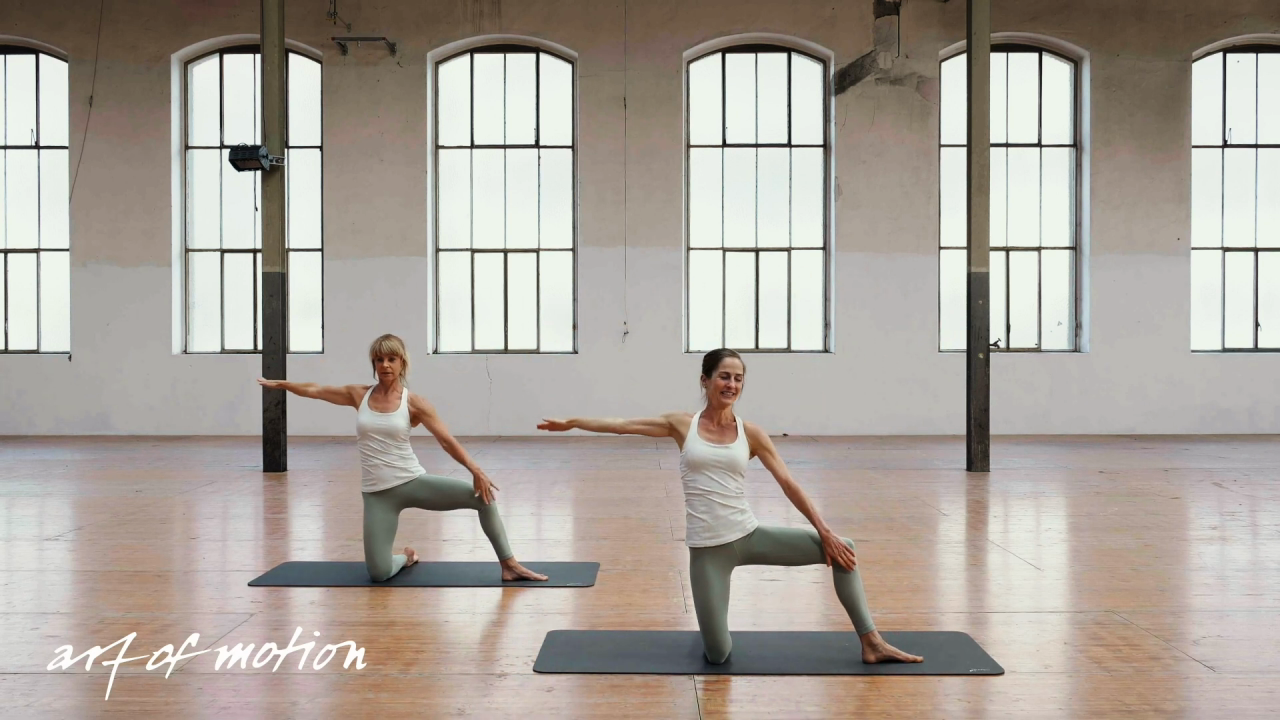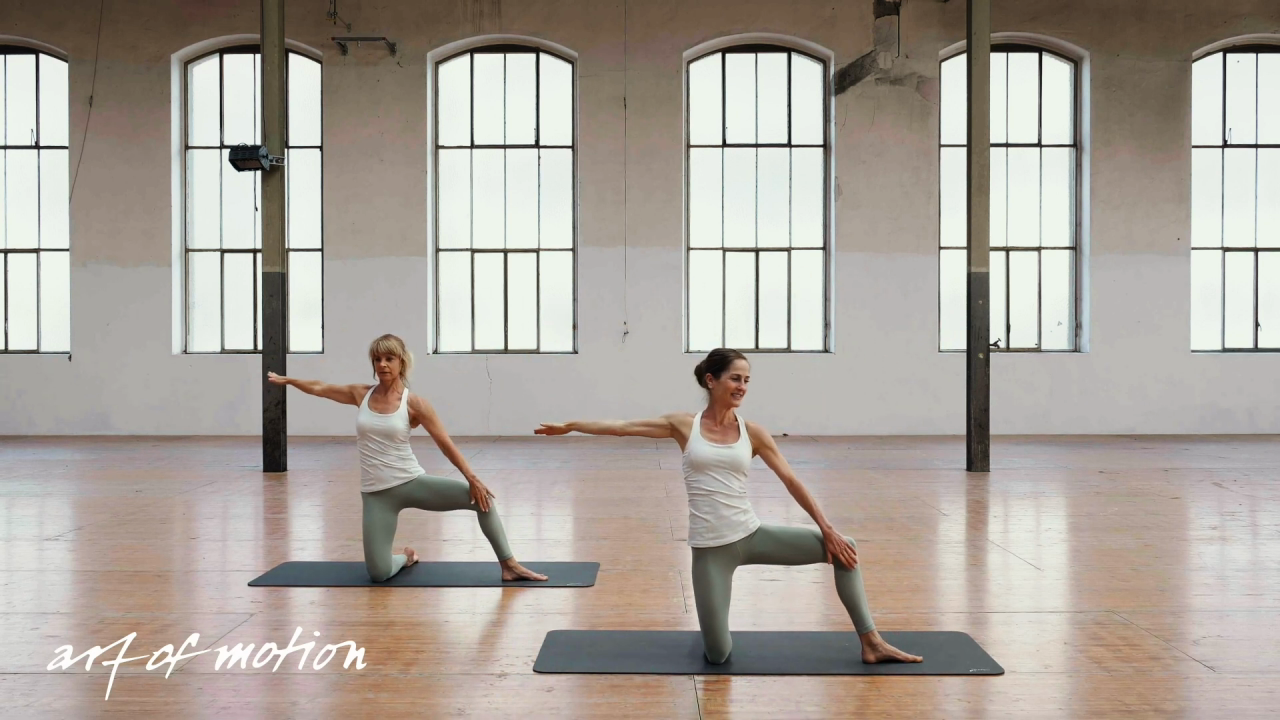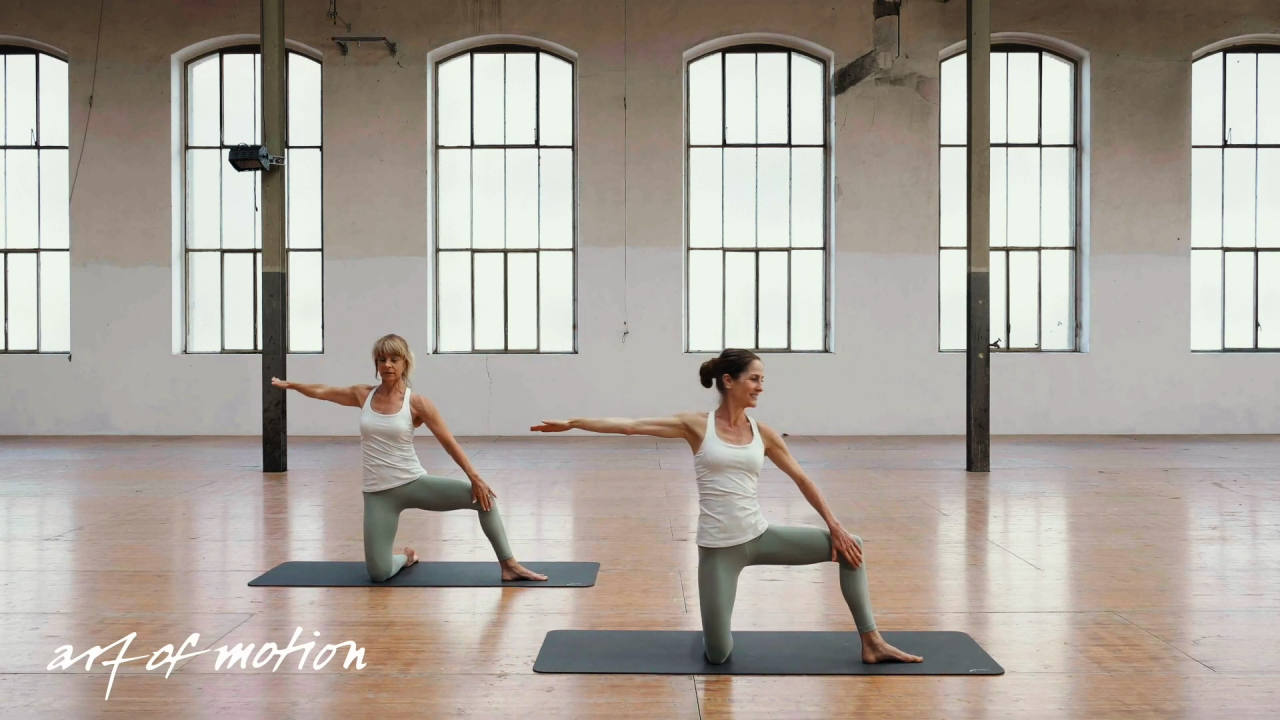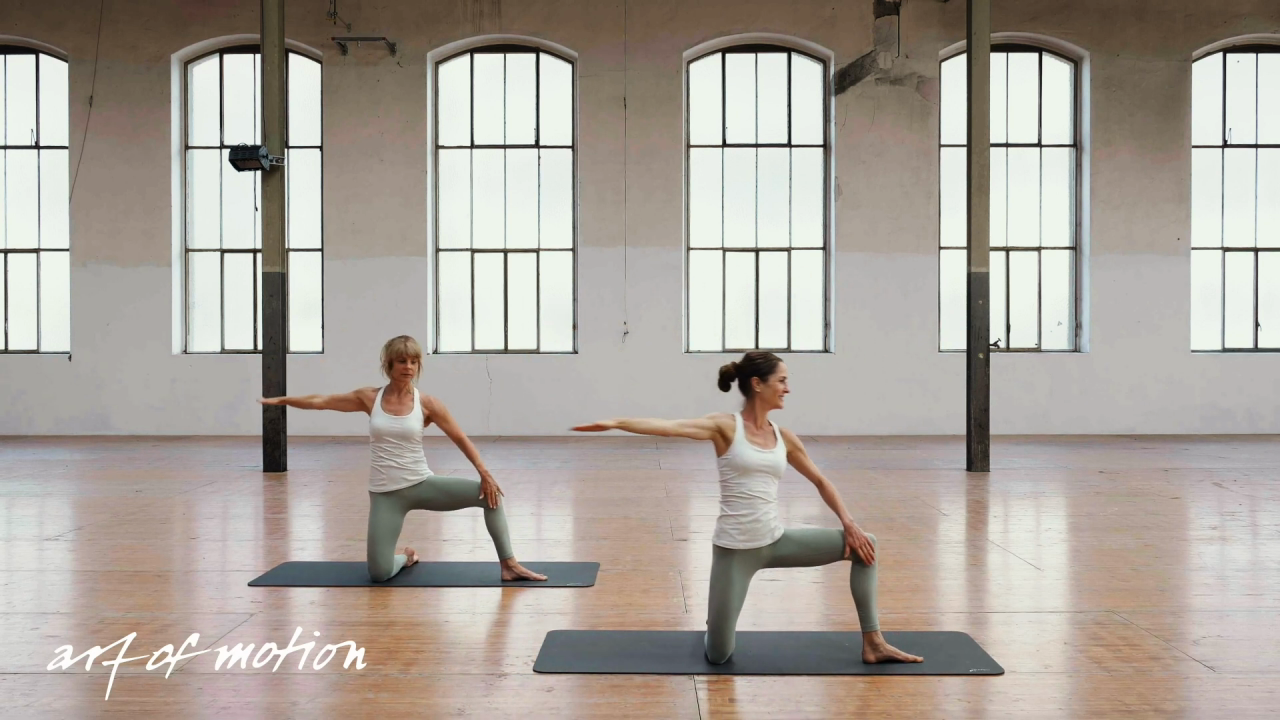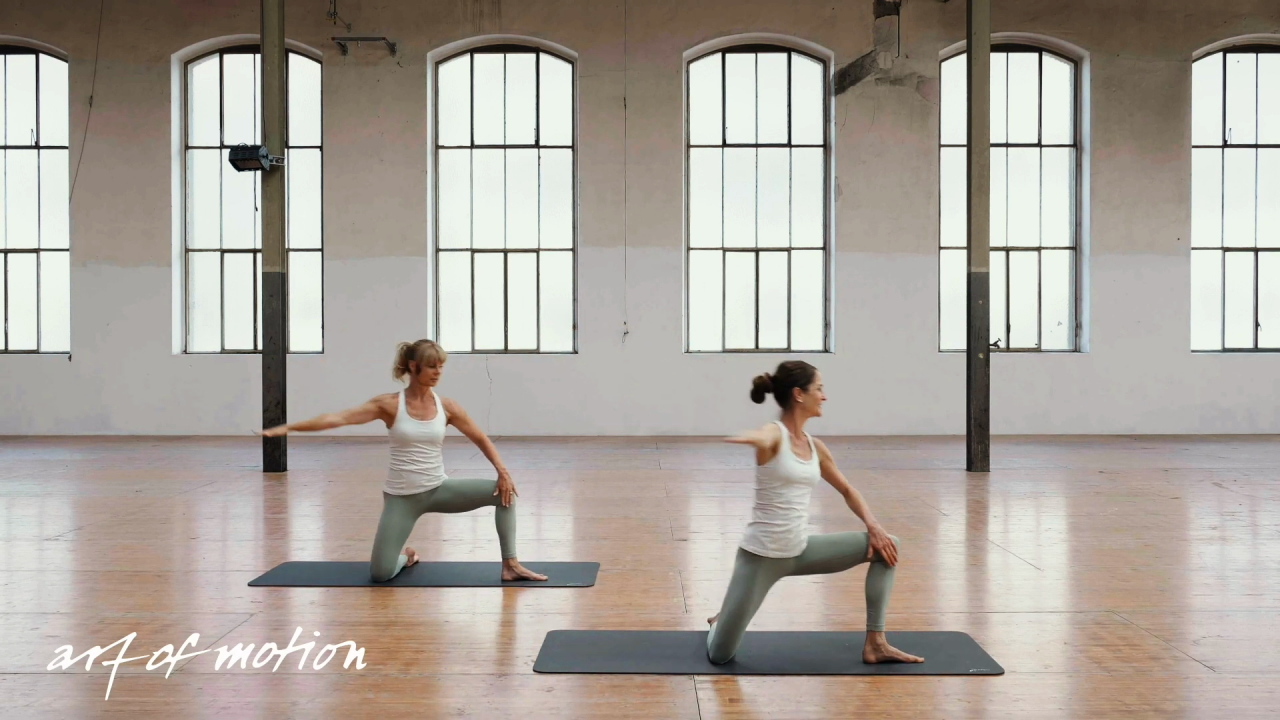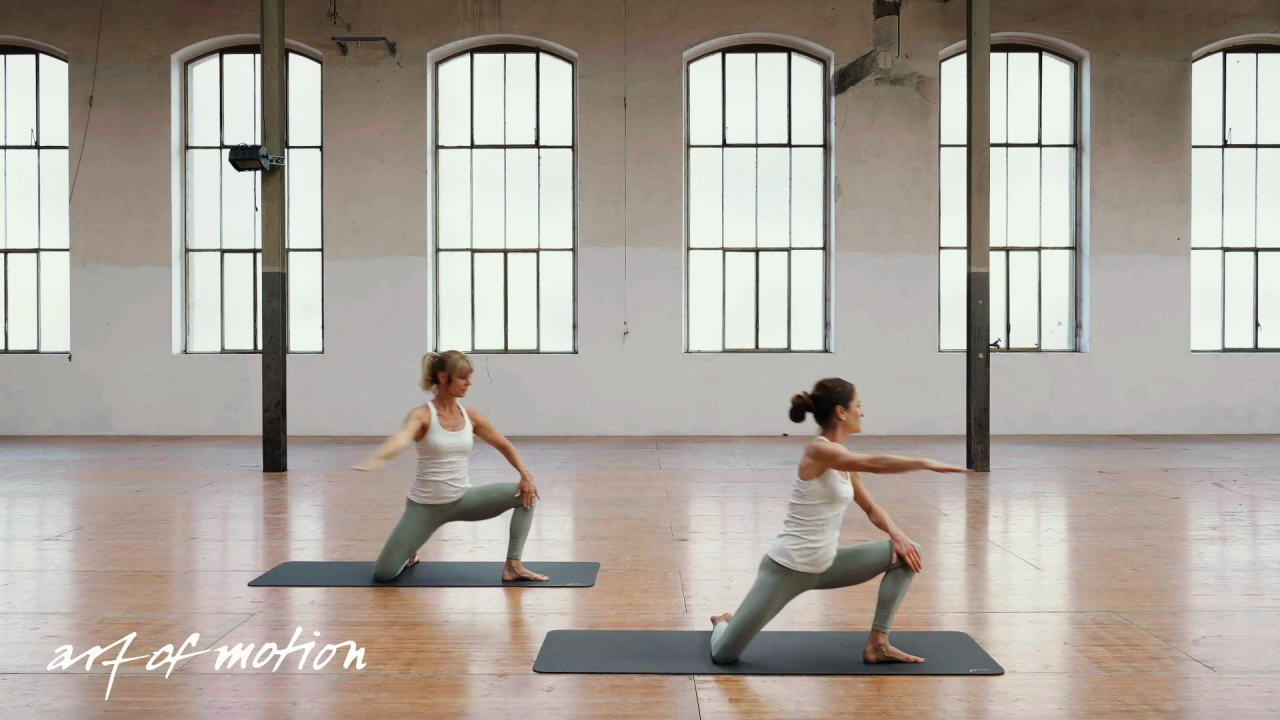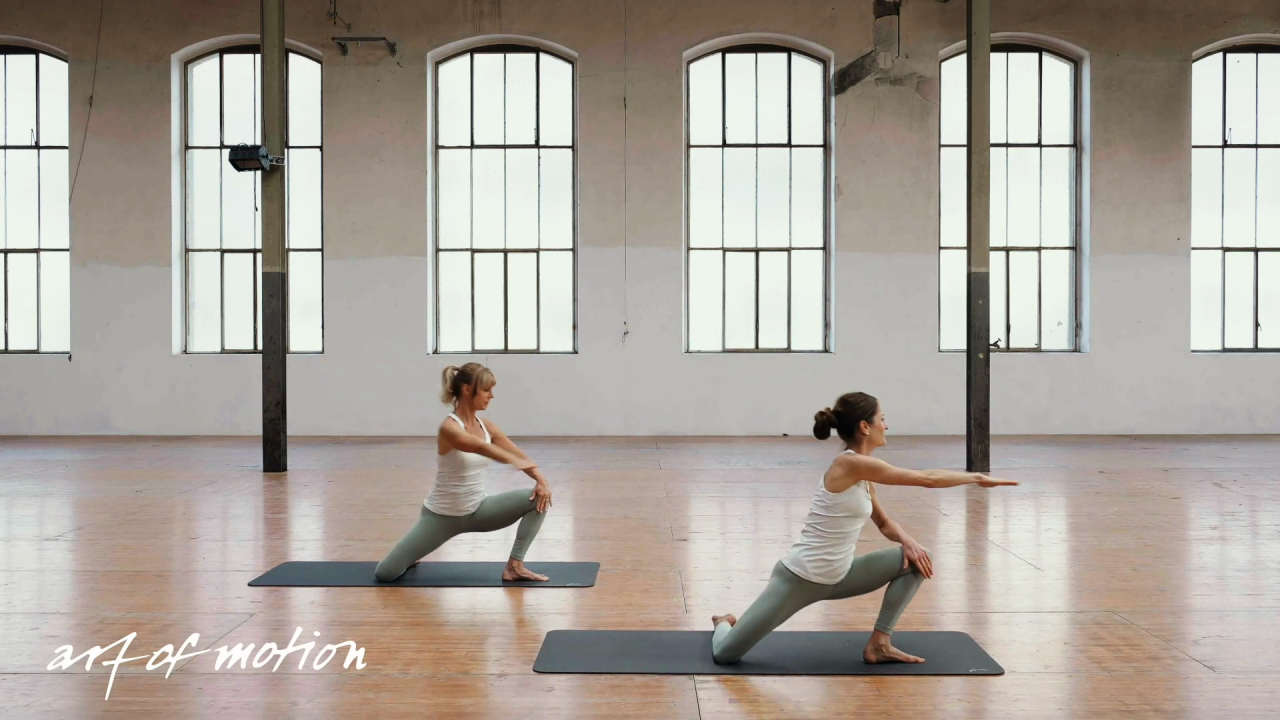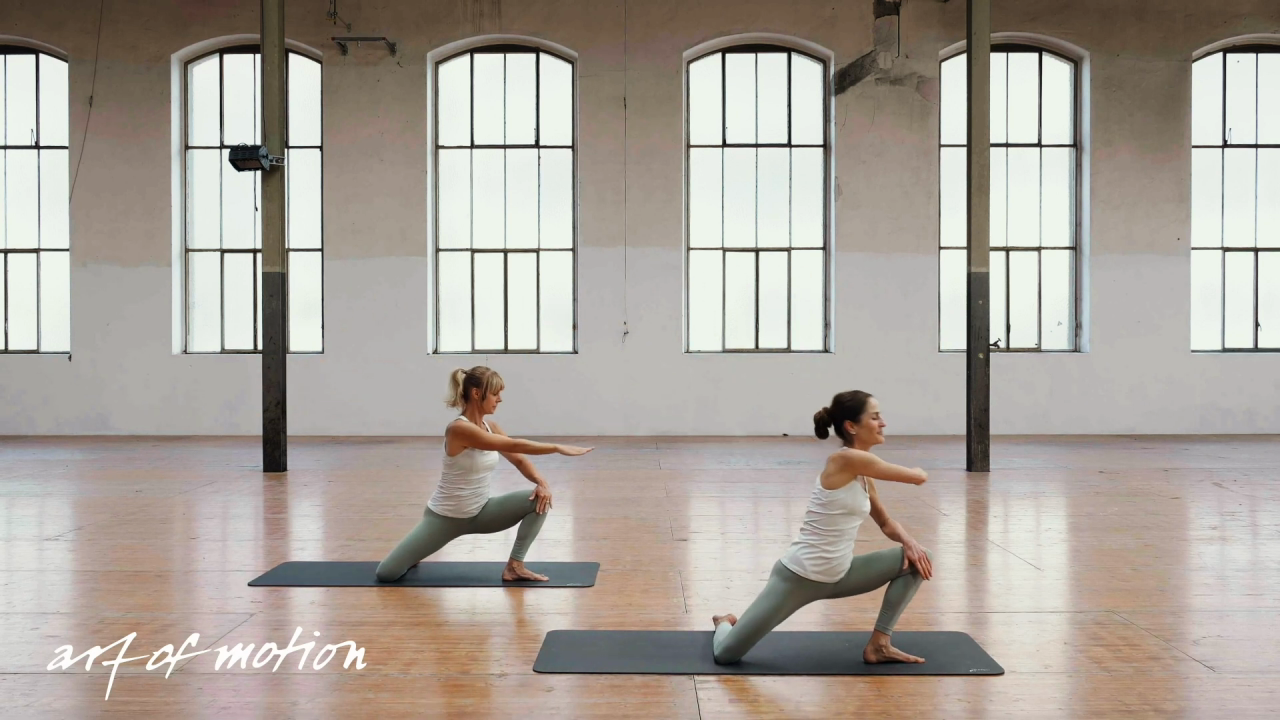
dt=0.2s
person 1, frame 1
left shoulder: (750, 433)
right shoulder: (682, 424)
left elbow: (788, 484)
right elbow: (620, 424)
left wrist: (824, 532)
right wrist: (571, 422)
left hip: (749, 536)
right hip: (707, 548)
left knee: (841, 550)
right knee: (717, 655)
left ankle: (871, 643)
right ankle: (714, 625)
person 1, frame 2
left shoulder: (752, 432)
right shoulder: (684, 425)
left elbow: (791, 481)
right elbow: (621, 427)
left wrist: (827, 529)
right wrist: (570, 426)
left hip: (752, 536)
right hip: (711, 548)
left knee: (842, 549)
right knee: (718, 655)
left ankle: (872, 644)
right ankle: (714, 625)
person 1, frame 3
left shoulder: (763, 433)
right shoulder: (697, 424)
left elbow: (801, 479)
right elbow: (630, 425)
left wrist: (835, 527)
right wrist: (573, 422)
left hip: (760, 536)
right hip: (719, 548)
left knee: (848, 547)
right knee: (718, 655)
left ankle: (872, 643)
right ankle: (716, 627)
person 1, frame 4
left shoulder: (783, 437)
right shoulder: (725, 426)
left elbow: (820, 481)
right elbow: (668, 426)
left wrist: (849, 524)
right wrist: (616, 423)
left hip: (776, 541)
right hip: (735, 549)
left knee: (862, 545)
right knee: (718, 655)
left ankle: (873, 643)
right ankle: (716, 623)
person 1, frame 5
left shoulder: (814, 446)
right shoulder: (774, 433)
left elbow: (846, 490)
right elbow: (758, 437)
left wrist: (873, 527)
right wrist: (749, 438)
left hip: (802, 550)
right hip: (761, 556)
left knee: (885, 547)
right knee: (720, 655)
left ankle: (875, 643)
right ankle: (719, 624)
person 1, frame 6
left shoulder: (845, 462)
right shoulder: (819, 451)
left elbow: (870, 508)
right elbow: (873, 463)
left wrist: (897, 535)
right wrist: (924, 462)
left hip: (826, 566)
right hip: (787, 568)
left knee: (904, 554)
right knee: (723, 655)
left ankle: (877, 644)
right ankle: (725, 624)
person 1, frame 7
left shoulder: (864, 476)
right shoulder: (850, 463)
left elbow: (883, 523)
right elbow: (925, 479)
left wrist: (908, 541)
right wrist: (977, 477)
left hip: (836, 578)
right hip: (799, 578)
left knee: (915, 558)
right knee: (725, 655)
left ankle: (878, 644)
right ankle: (726, 624)
person 1, frame 8
left shoulder: (863, 475)
right shoulder: (850, 460)
left elbow: (885, 522)
right elbow: (914, 476)
left wrist: (910, 542)
right wrist: (918, 471)
left hip: (835, 578)
right hip: (799, 576)
left knee: (915, 559)
right knee: (726, 655)
left ankle: (879, 644)
right ankle: (727, 624)
person 2, frame 1
left shoulder: (414, 403)
right shoulder: (359, 394)
left elbow: (446, 439)
right elbow: (315, 390)
left wrist: (477, 471)
right wrist: (279, 383)
left hip: (413, 482)
right hip: (377, 494)
left knee: (482, 497)
right knee: (379, 574)
left ankle: (509, 565)
right ankle: (406, 557)
person 2, frame 2
left shoulder: (415, 403)
right shoulder: (361, 394)
left elbow: (445, 443)
right elbow: (320, 388)
left wrist: (473, 479)
right wrist: (287, 380)
left hip: (412, 483)
right hip: (377, 494)
left knee: (480, 498)
right knee: (378, 574)
left ankle: (509, 566)
right ankle: (406, 557)
person 2, frame 3
left shoulder: (417, 403)
right shoulder: (363, 395)
left elbow: (448, 442)
right elbow: (322, 391)
left wrist: (475, 479)
right wrist: (289, 384)
left hip: (414, 483)
right hip: (379, 494)
left knee: (482, 498)
right knee: (379, 574)
left ankle: (509, 566)
right ankle: (406, 557)
person 2, frame 4
left shoulder: (427, 404)
right shoulder: (369, 397)
left elbow: (460, 439)
right elbow: (321, 401)
left wrist: (485, 475)
right wrist: (280, 400)
left hip: (422, 485)
right hip: (386, 494)
left knee: (488, 495)
right knee: (379, 574)
left ankle: (509, 566)
right ankle: (406, 557)
person 2, frame 5
left shoulder: (447, 407)
right shoulder: (388, 404)
left elbow: (481, 439)
right elbow: (337, 418)
left wrist: (503, 472)
right wrist: (287, 427)
left hip: (439, 489)
right hip: (402, 497)
left knee: (502, 492)
right knee: (381, 574)
left ankle: (510, 565)
right ankle: (406, 557)
person 2, frame 6
left shoulder: (471, 416)
right shoulder: (421, 415)
left elbow: (504, 446)
right elbow: (400, 440)
left wrist: (526, 475)
right wrist: (377, 458)
left hip: (462, 499)
right hip: (425, 506)
left knee: (525, 495)
right knee: (383, 574)
left ankle: (512, 566)
right ankle: (407, 557)
person 2, frame 7
left shoulder: (487, 427)
right shoulder: (448, 427)
left elbow: (518, 454)
right elbow: (482, 448)
left wrist: (541, 480)
right wrist: (515, 461)
left hip: (477, 511)
right hip: (442, 516)
left knee: (537, 499)
right knee: (385, 575)
left ankle: (514, 566)
right ankle: (410, 557)
person 2, frame 8
left shoulder: (491, 427)
right shoulder: (459, 429)
left elbow: (519, 459)
right elbow: (514, 445)
left wrist: (542, 483)
right wrist: (558, 447)
left hip: (480, 513)
right hip: (444, 518)
left knee: (539, 501)
right knee: (386, 574)
left ankle: (514, 566)
right ankle: (411, 556)
